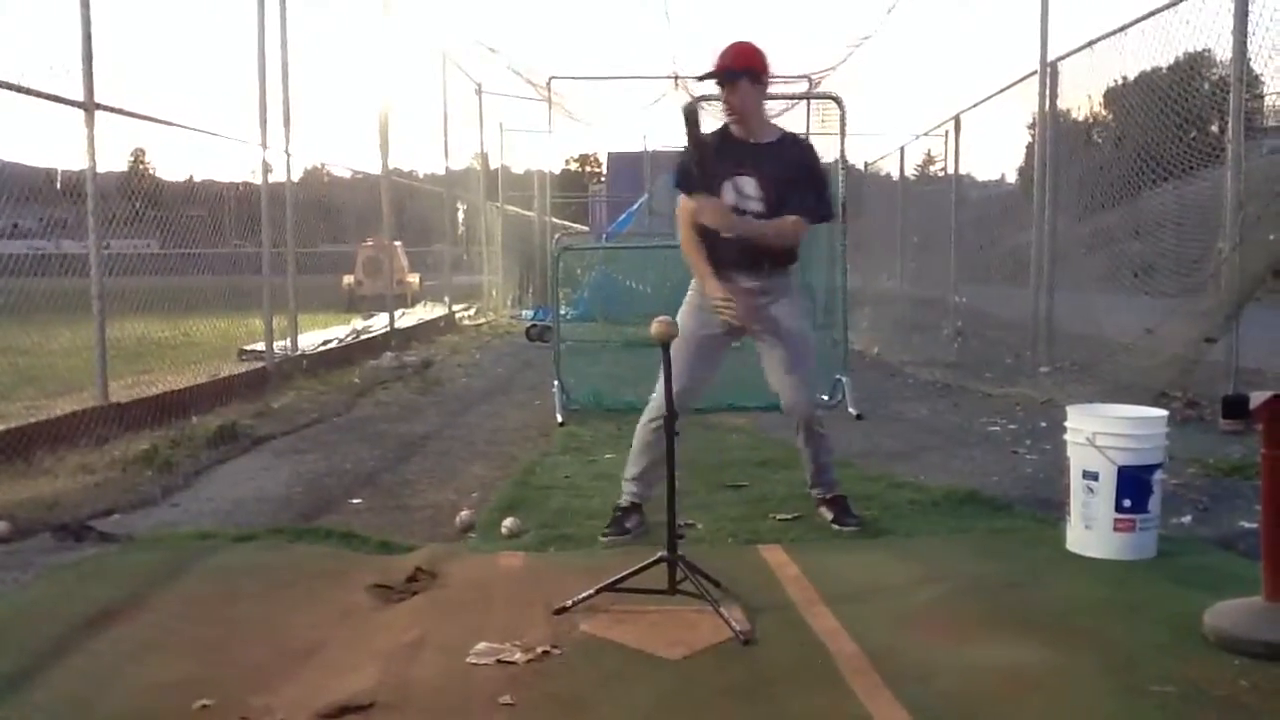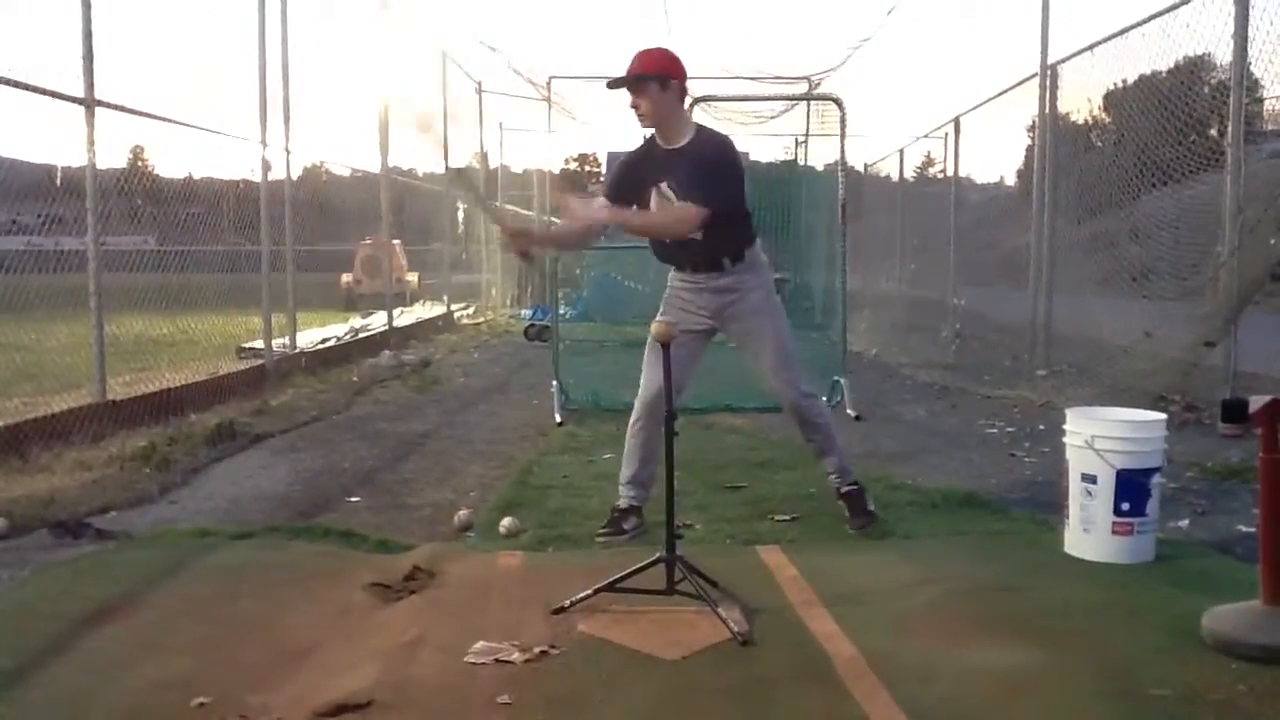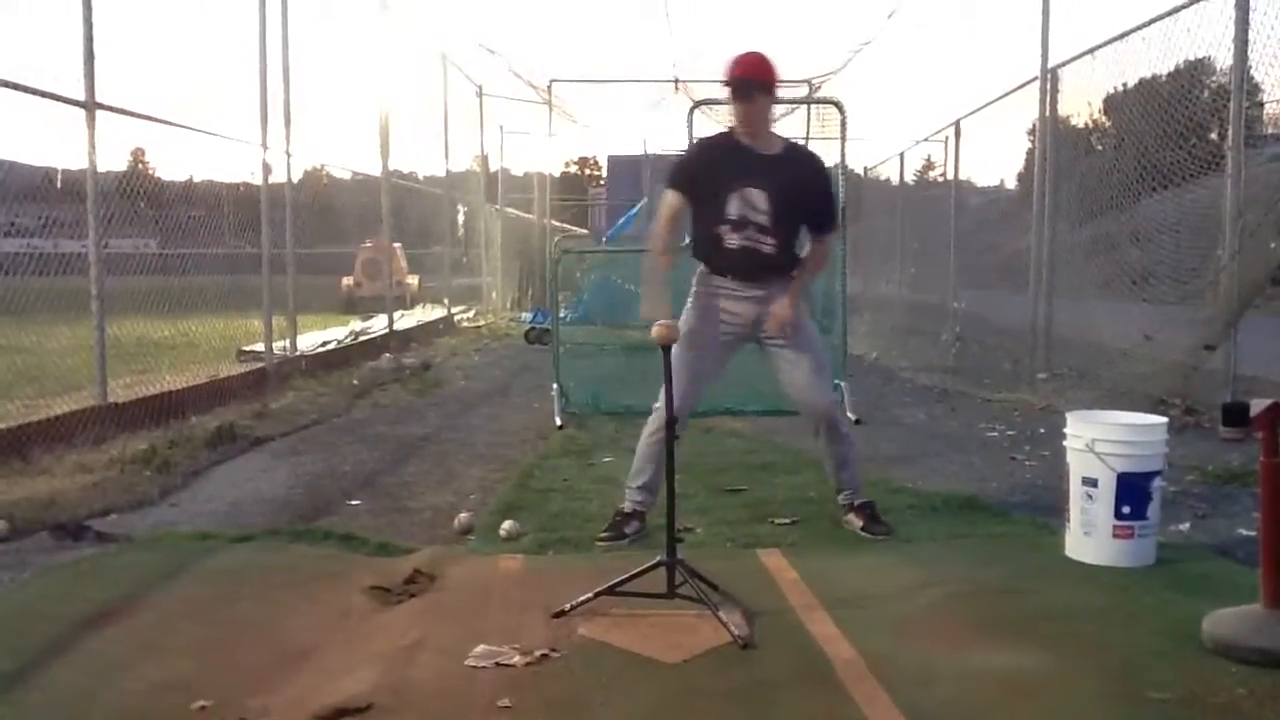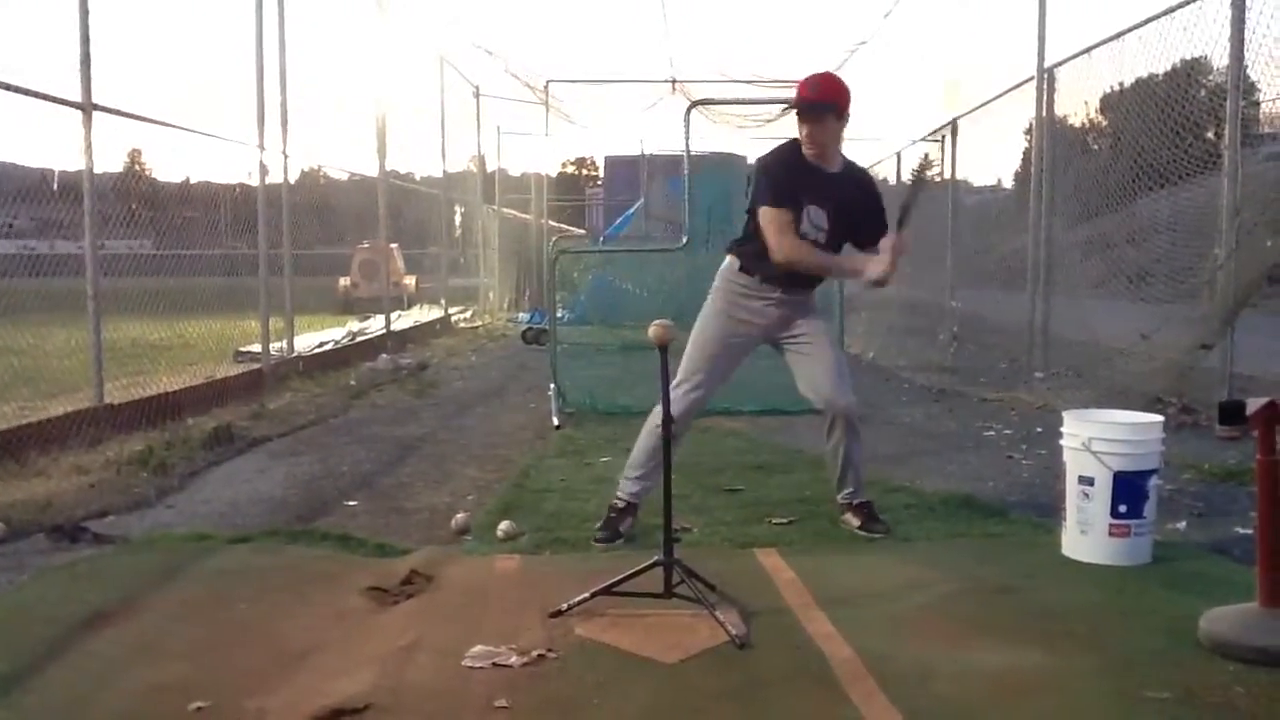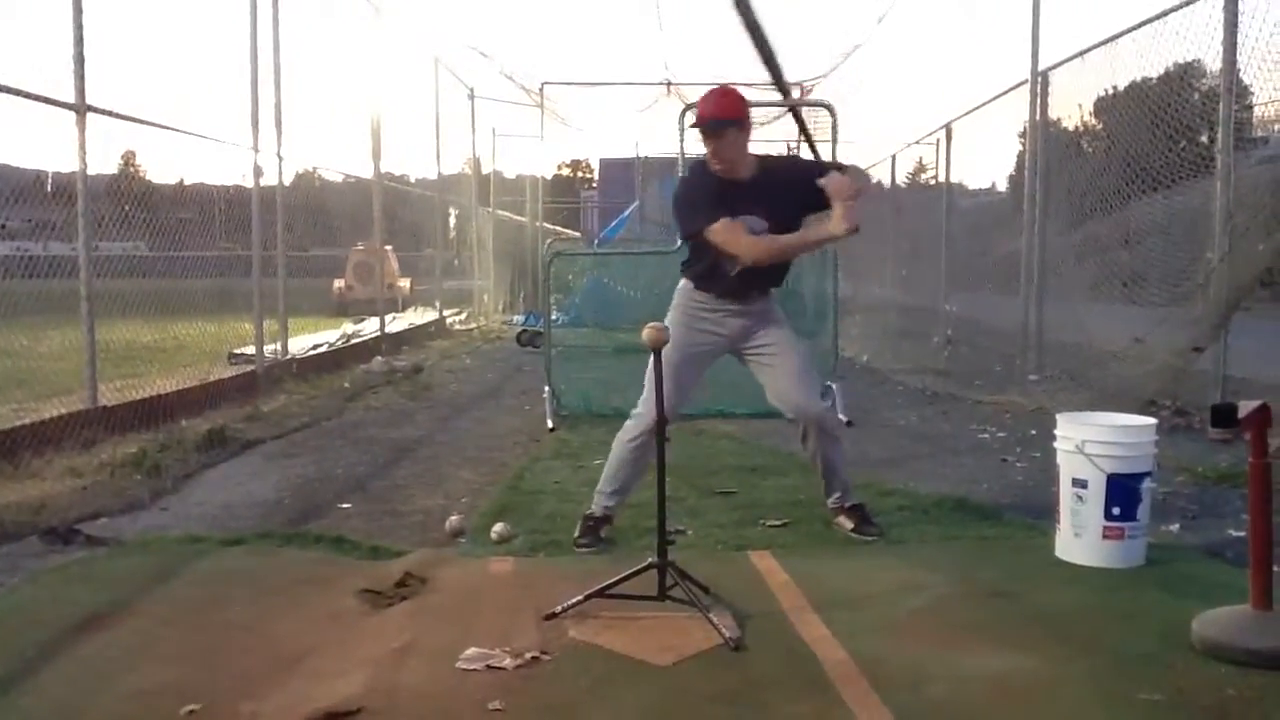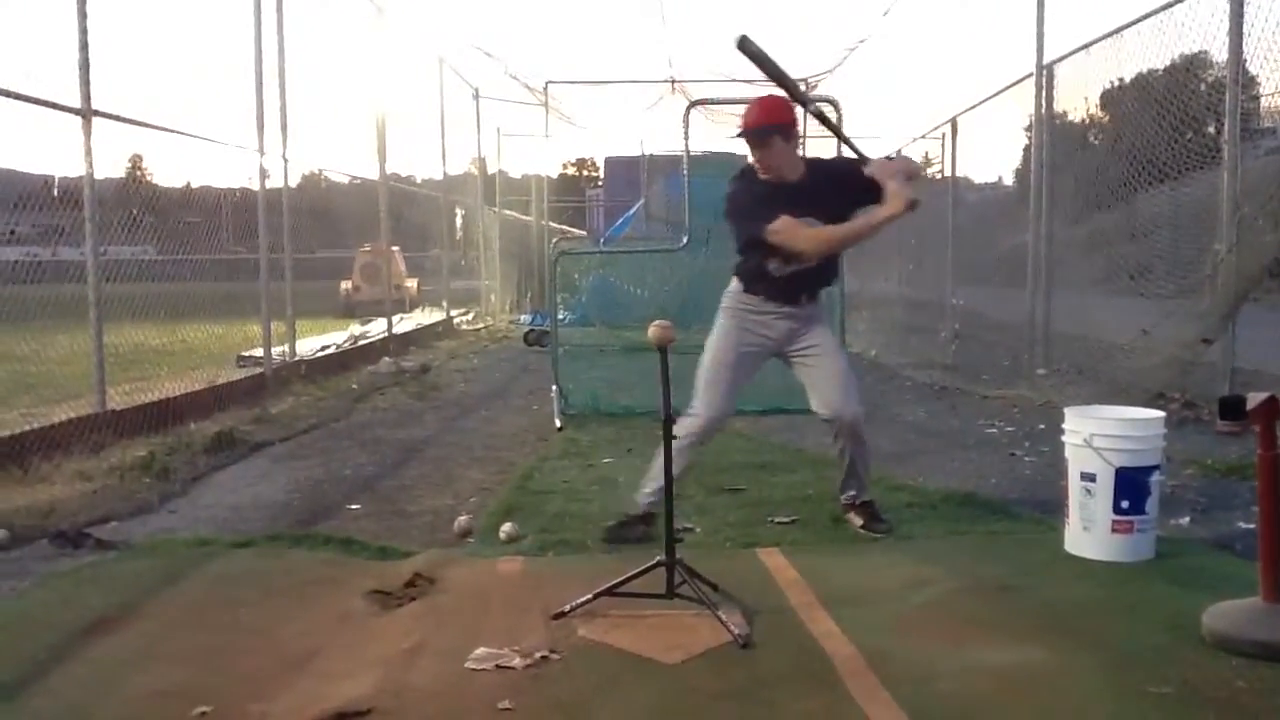
dt=0.4s
person 1, frame 1
left shoulder: (796, 155)
right shoulder: (702, 153)
left elbow: (795, 232)
right elbow: (689, 230)
left wrist: (735, 221)
right wrist: (713, 288)
left hip: (774, 290)
right hip: (713, 288)
left knee: (801, 402)
right knee: (667, 398)
left ankle: (826, 492)
right ankle: (632, 502)
person 1, frame 2
left shoulder: (712, 152)
right shoulder: (640, 163)
left elbow: (684, 223)
right elbow: (590, 228)
left wrist: (608, 217)
right wrist: (537, 238)
left hip: (742, 282)
right hip: (685, 285)
left knee: (794, 392)
right knee: (651, 398)
left ankle: (845, 485)
right ankle: (631, 503)
person 1, frame 3
left shoulder: (806, 167)
right shoulder: (709, 155)
left elbow: (820, 244)
right elbow: (666, 222)
left wrist: (791, 298)
right wrist: (655, 289)
left hip: (780, 295)
right hip: (715, 293)
left knee: (821, 404)
right knee: (672, 404)
left ankle: (852, 500)
right ankle: (635, 506)
person 1, frame 4
left shoulder: (860, 188)
right shoulder: (777, 166)
left elbow: (873, 255)
right elbow: (783, 249)
left wrist: (881, 265)
right wrist: (863, 265)
left hip: (798, 304)
right hip: (739, 293)
left knee: (841, 402)
right knee: (682, 400)
left ankle: (851, 500)
right ankle: (626, 499)
person 1, frame 5
left shoulder: (786, 175)
right shoulder: (693, 189)
left elbow: (855, 182)
right elbow: (746, 249)
left wrist: (843, 186)
right wrist: (829, 230)
left hip: (759, 311)
right hip: (699, 309)
left knee: (811, 408)
right knee: (651, 415)
left ankle: (842, 502)
right ankle: (600, 511)
person 1, frame 6
left shoulder: (832, 174)
right shoulder: (744, 194)
left elbow: (904, 169)
right elbow: (809, 245)
left wrist: (889, 173)
right wrist: (885, 212)
left hip: (805, 314)
right hip: (745, 311)
left knee: (846, 413)
right knee: (706, 415)
left ankle: (856, 498)
right ankle: (646, 508)
